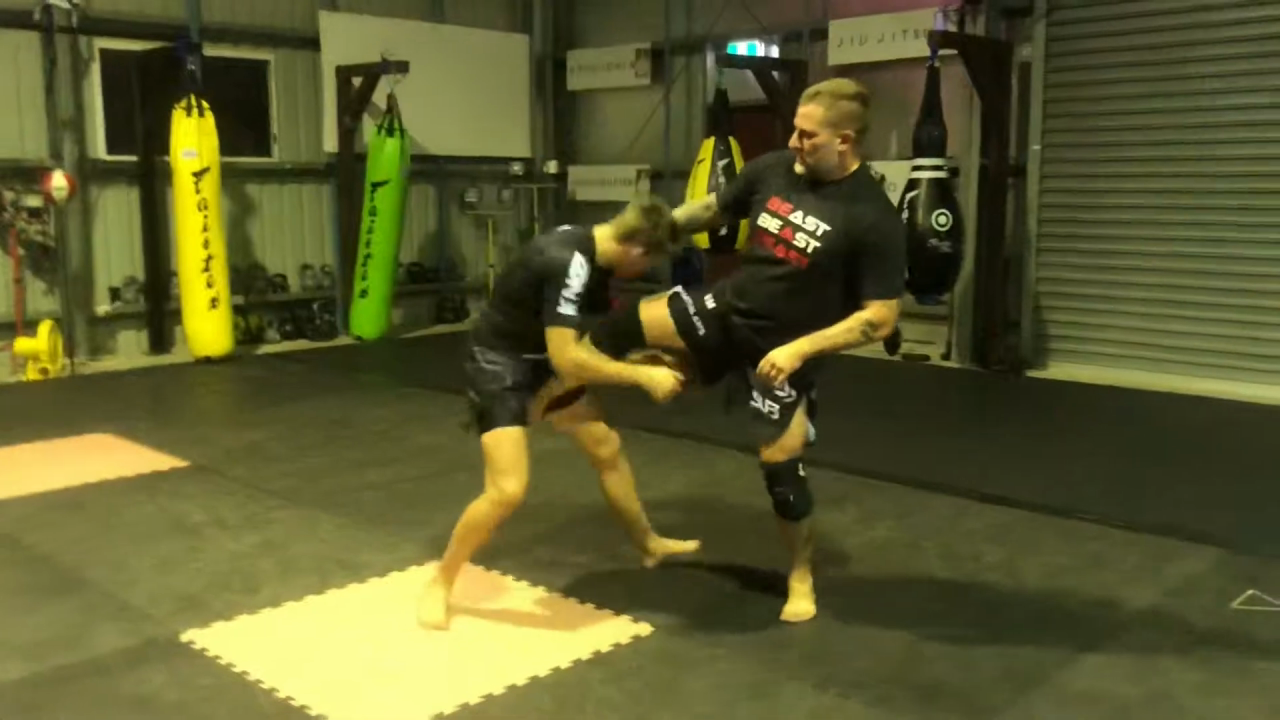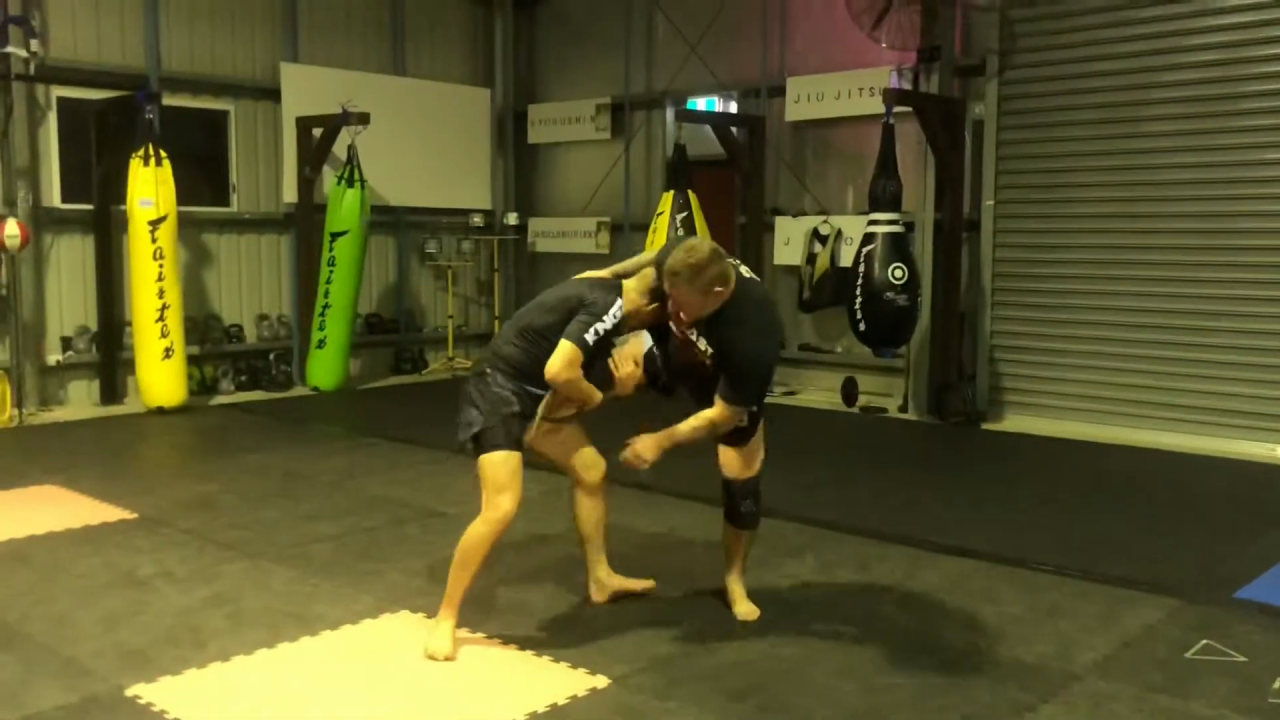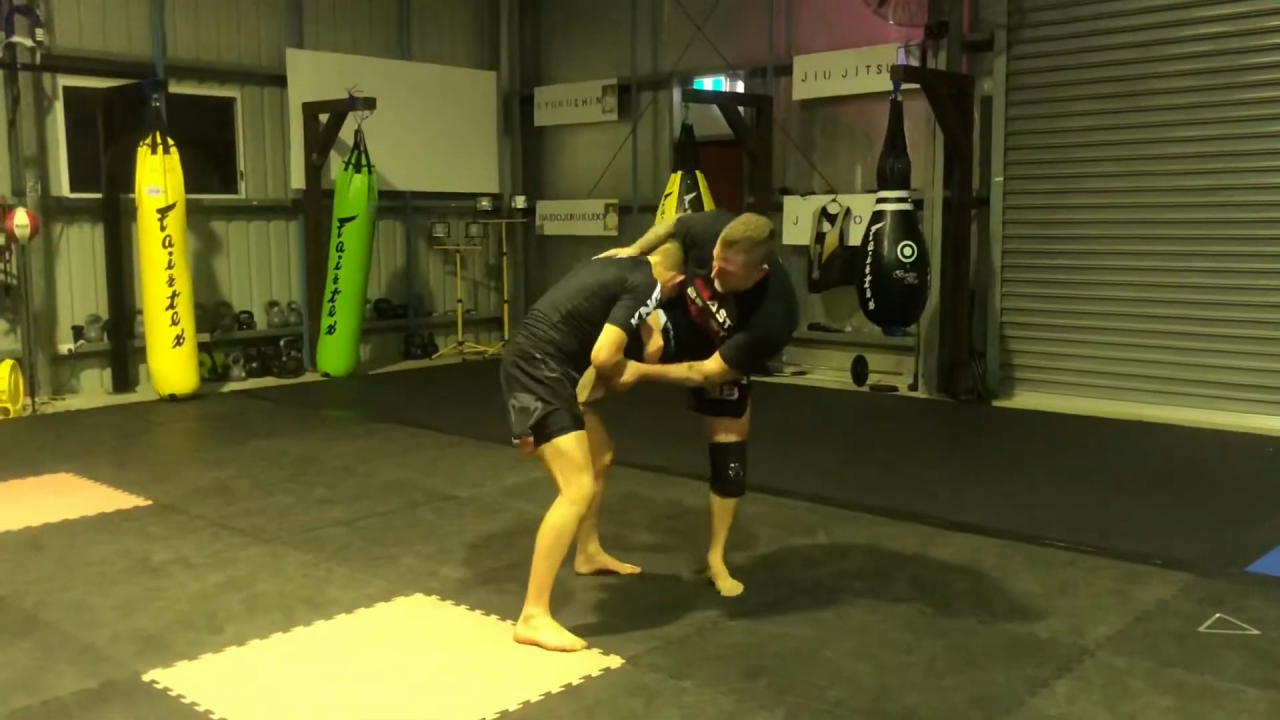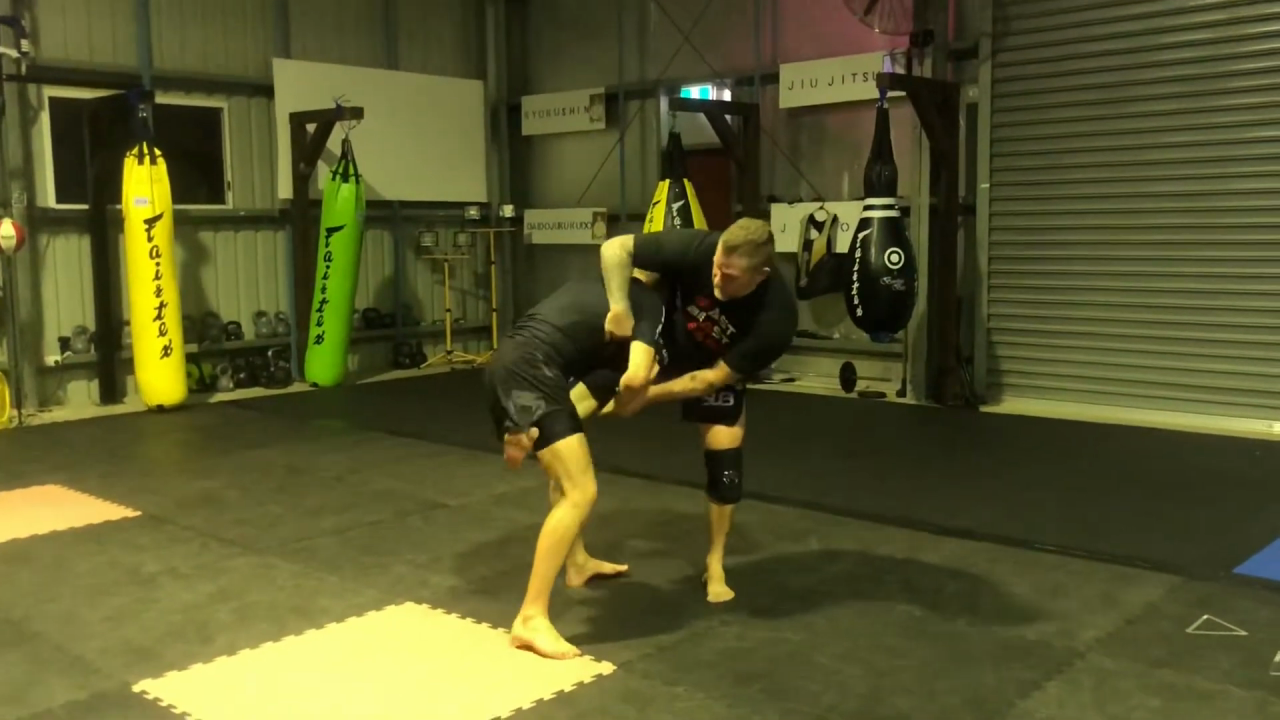
dt=1s
person 1, frame 1
left shoulder: (874, 221)
right shoulder: (773, 169)
left elbow: (880, 319)
right elbow: (712, 208)
left wrist: (799, 348)
left hip: (784, 349)
right hip: (725, 308)
left knee: (781, 467)
right knee: (626, 322)
left ankle: (802, 578)
person 1, frame 2
left shoulder: (753, 338)
right shoulder: (685, 260)
left elbow: (723, 416)
left wrist: (661, 441)
right wrist: (610, 274)
left hip: (733, 388)
right hip: (671, 353)
left knee: (741, 485)
left ankle: (735, 581)
person 1, frame 3
left shoulder: (774, 318)
right shoulder: (710, 229)
left elbow: (711, 372)
right elbow: (674, 225)
left wrist: (643, 372)
right wrist: (634, 251)
left hip: (721, 363)
right hip: (675, 320)
left knee: (729, 457)
left ankle: (716, 559)
person 1, frame 4
left shoulder: (776, 318)
right shoulder: (697, 249)
left elbow: (715, 378)
right elbow: (614, 248)
left wrist: (649, 394)
right wrist: (620, 308)
left hip: (715, 372)
right hip: (661, 338)
left knee: (725, 464)
left ankle: (715, 565)
person 2, frame 1
left shoulder: (595, 256)
right shoulder: (568, 261)
right elbow: (566, 357)
left wrist: (661, 366)
right wrist: (642, 376)
left hip: (537, 361)
right hip: (498, 364)
left knee: (606, 447)
right knee: (508, 490)
left ankle: (648, 544)
right ankle: (439, 582)
person 2, frame 2
left shoulder: (603, 290)
right shoulder: (608, 305)
right elbow: (559, 372)
left wrist: (620, 378)
right wrist: (594, 398)
left hip: (533, 392)
right hip: (500, 389)
left knee: (593, 472)
right knee: (501, 509)
left ankle: (600, 578)
right ankle: (445, 618)
person 2, frame 3
left shoulder: (620, 264)
right shoulder: (646, 285)
right elbow: (603, 356)
right wrist: (620, 378)
left hip: (536, 363)
right hip: (539, 370)
left knee: (600, 456)
right knee: (578, 489)
left ankle: (589, 553)
right ankle: (533, 617)
person 2, frame 4
left shoulder: (602, 285)
right shoulder: (651, 302)
right elbow: (635, 377)
left hip: (508, 361)
right hip: (531, 370)
left knee: (571, 469)
right knee: (581, 491)
left ankle: (577, 563)
right ankle: (531, 619)
